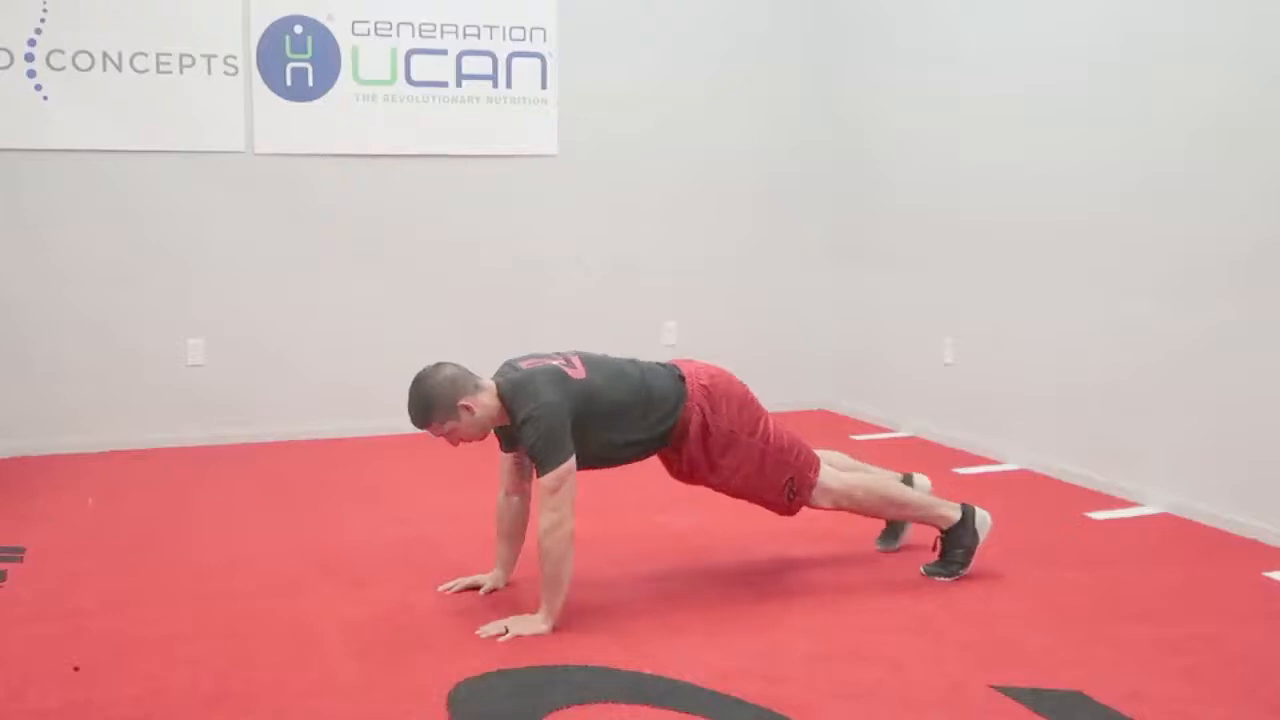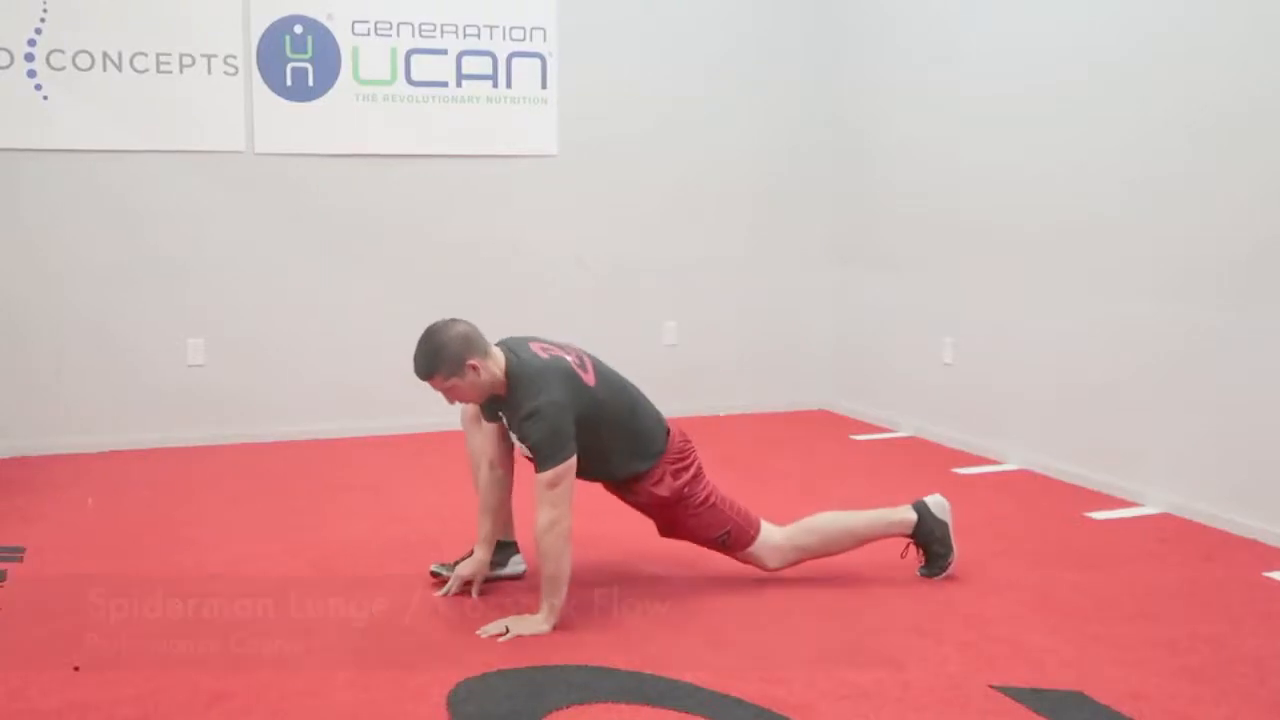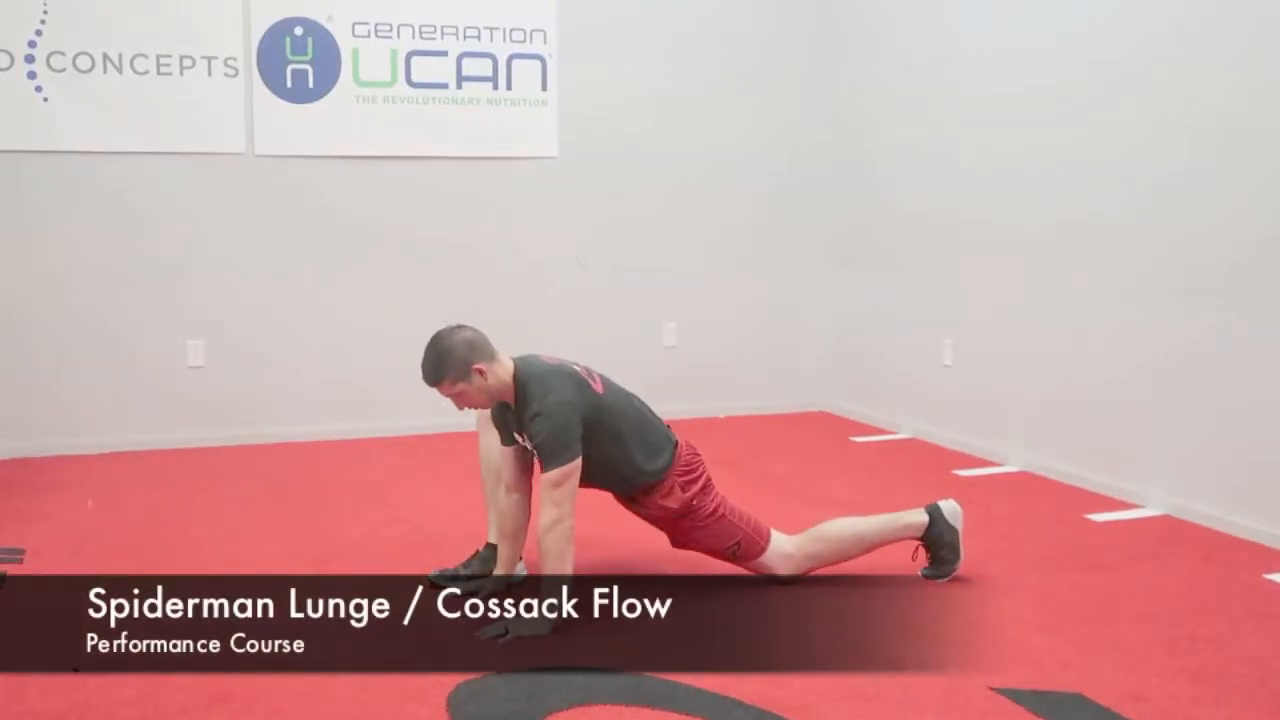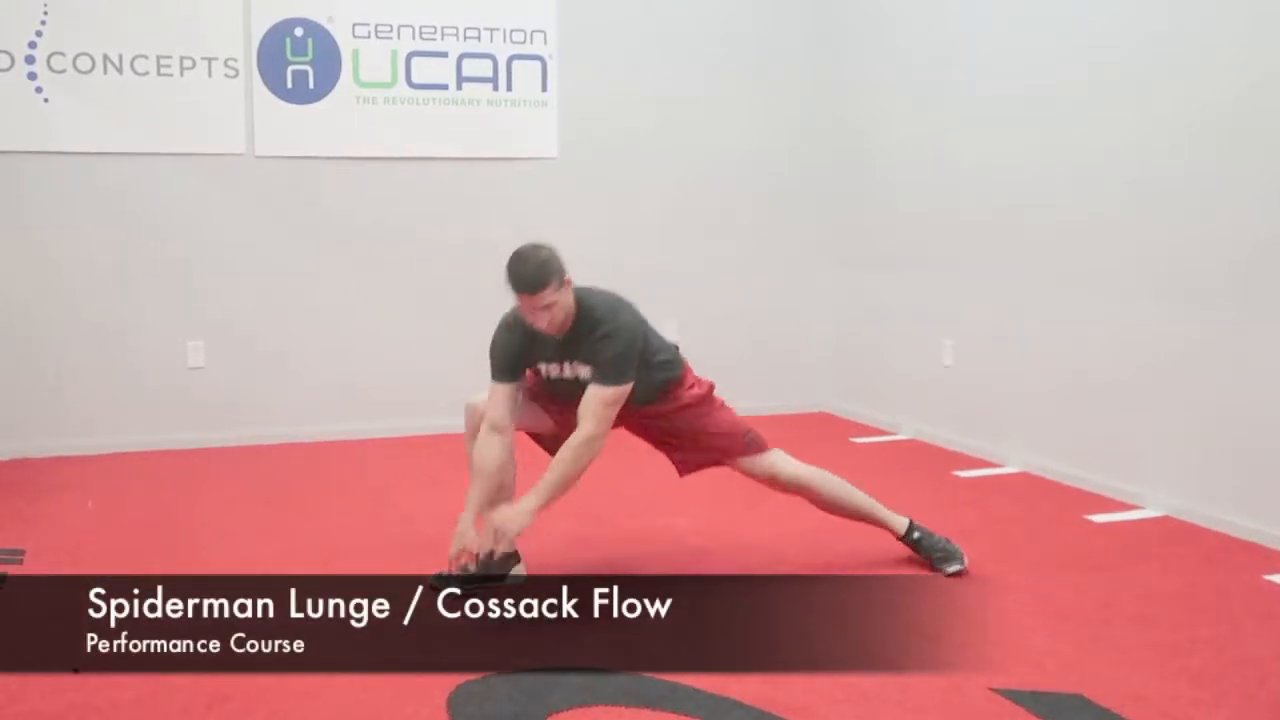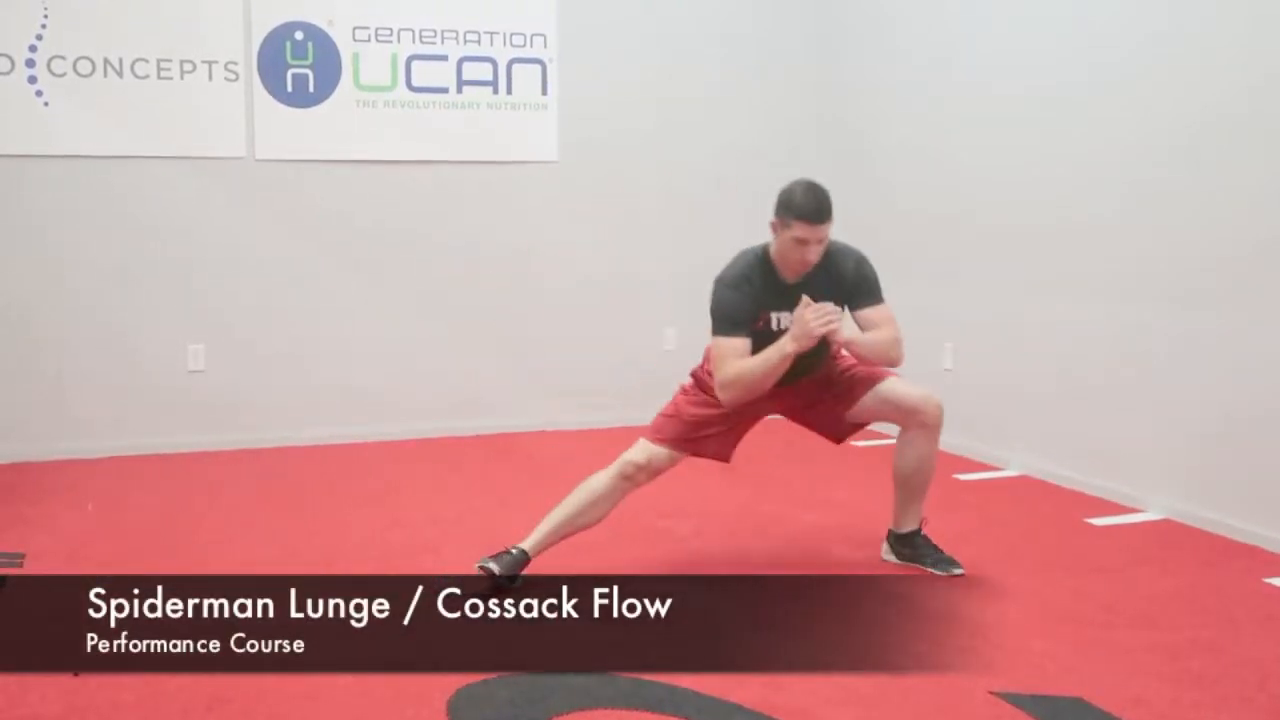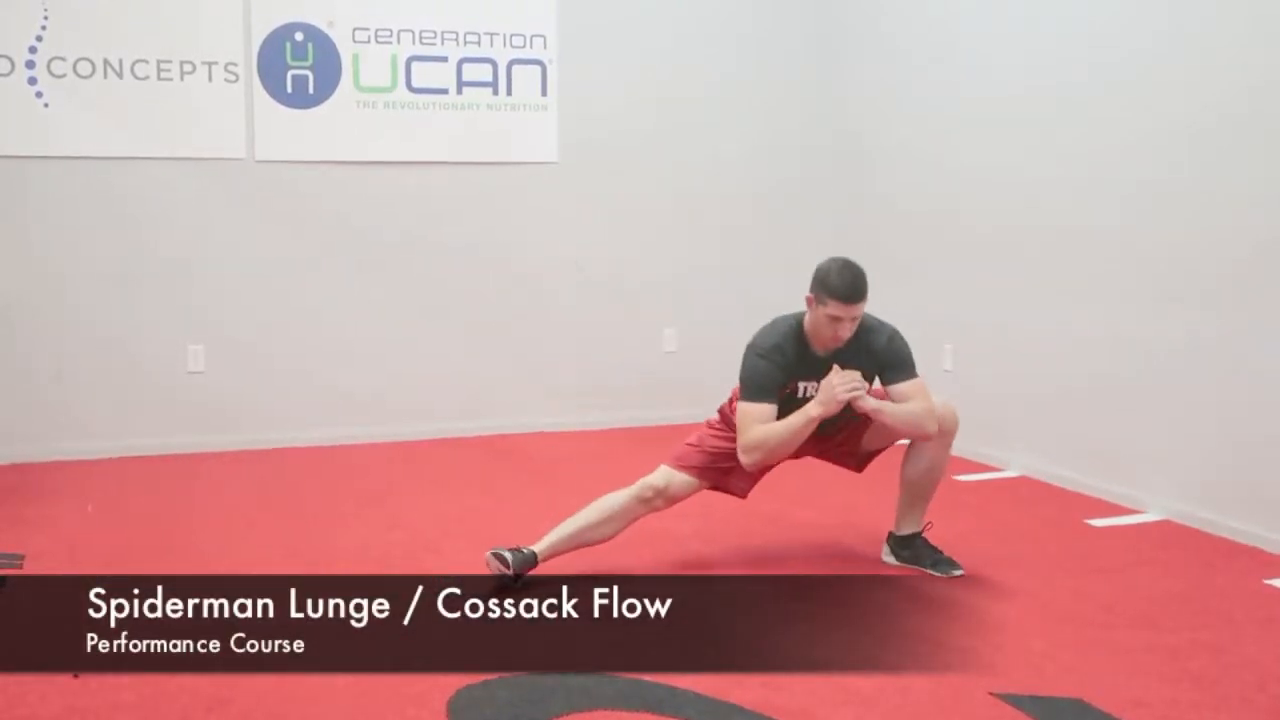
dt=0.7s
person 1, frame 1
left shoulder: (538, 411)
right shoulder: (507, 394)
left elbow: (556, 521)
right elbow: (513, 491)
left wrist: (545, 617)
right wrist: (500, 572)
left hip: (704, 410)
right hip: (684, 406)
left knee: (824, 487)
right knee: (804, 467)
left ankle: (958, 520)
right ankle: (906, 485)
person 1, frame 2
left shoulder: (543, 400)
right shoulder: (499, 364)
left elbow: (554, 515)
right elbow: (494, 463)
left wrist: (546, 617)
right wrist: (481, 551)
left hip: (657, 472)
right hip: (619, 449)
left knee: (776, 552)
right knee: (478, 422)
left ankle: (919, 517)
right ankle: (501, 552)
person 1, frame 3
left shoulder: (549, 405)
right shoulder: (508, 392)
left elbow: (556, 519)
right elbow: (512, 488)
right wrist: (500, 576)
left hip: (666, 484)
right hip: (630, 466)
left knee: (788, 559)
right knee: (490, 437)
left ankle: (929, 521)
right ankle: (492, 556)
person 1, frame 4
left shoulder: (614, 322)
right shoulder: (511, 333)
left elbow: (591, 436)
right elbow: (496, 430)
left wrist: (525, 509)
right wrist: (471, 518)
left hip: (664, 395)
right hip: (579, 395)
left knee: (780, 471)
right knee: (480, 413)
left ankle: (909, 531)
right ankle: (500, 558)
person 1, frame 5
left shoulder: (849, 267)
right shoulder: (737, 281)
left elbow: (892, 350)
right elbow: (730, 388)
left wrist: (846, 333)
right wrist: (793, 342)
left hip: (818, 374)
right hip: (735, 383)
left knee: (925, 409)
right knee: (636, 466)
left ankle: (904, 537)
right ankle: (521, 554)
person 1, frame 6
left shoulder: (881, 341)
right shoulder: (770, 348)
left elbow: (925, 421)
right elbow: (751, 452)
left wrist: (870, 403)
right wrist: (818, 407)
left hip: (839, 422)
right hip: (759, 426)
left knee: (943, 421)
right knee: (655, 490)
left ankle: (905, 540)
right ankle: (530, 555)
